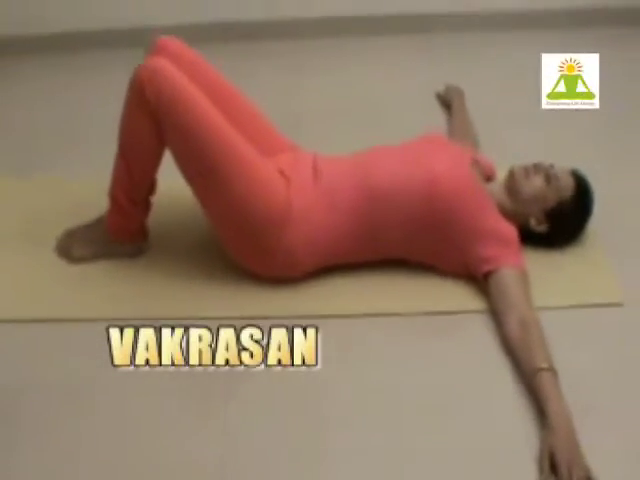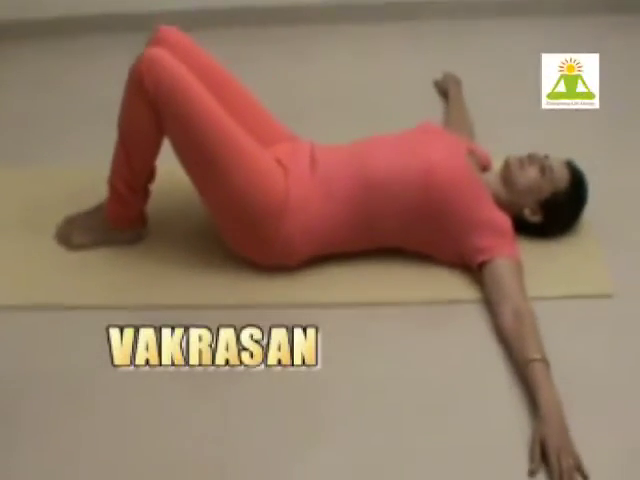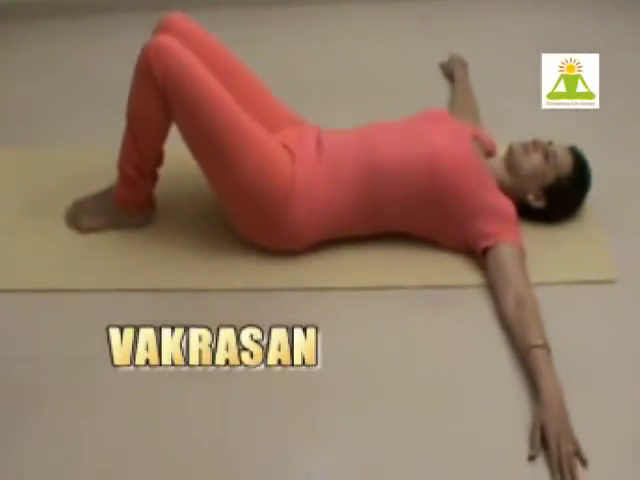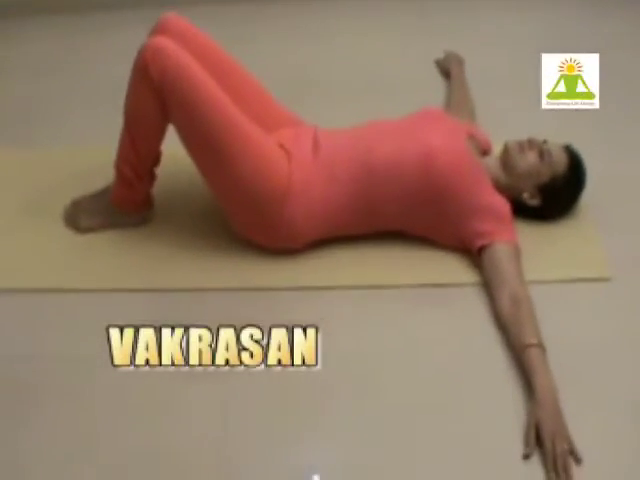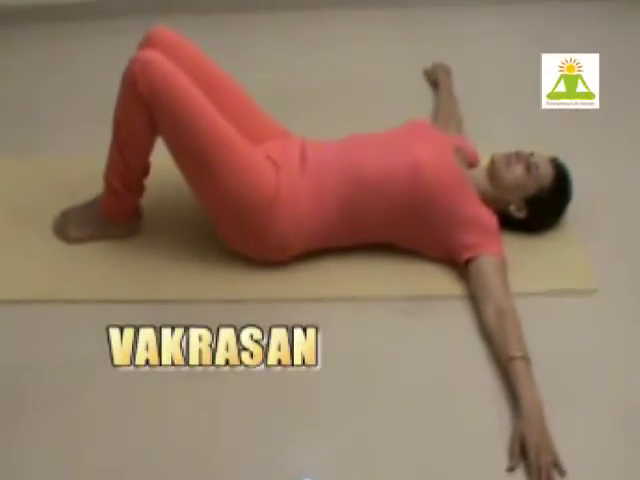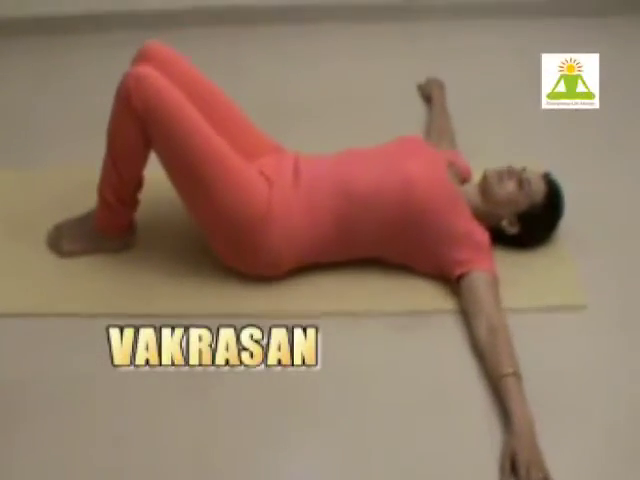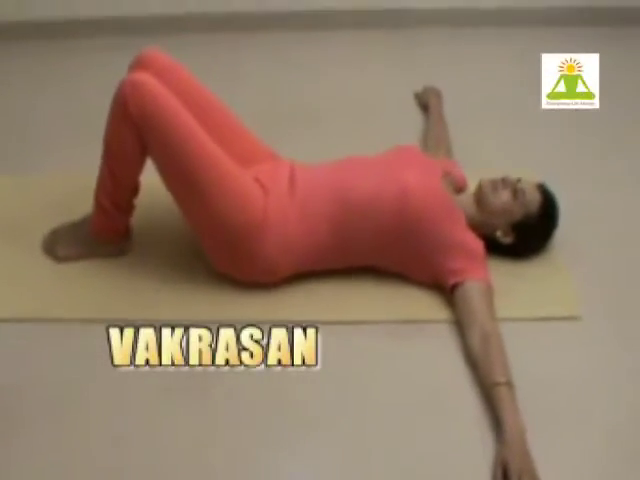
dt=0.1s
person 1, frame 1
left shoulder: (495, 238)
right shoulder: (474, 169)
left elbow: (519, 320)
right elbow: (460, 132)
left wrist: (558, 420)
right wrist: (456, 98)
left hip: (280, 226)
right hip: (294, 172)
left knee: (153, 79)
right knee: (166, 51)
left ankle: (121, 231)
right ankle: (126, 221)
person 1, frame 2
left shoulder: (490, 229)
right shoulder: (471, 159)
left elbow: (513, 309)
right elbow: (454, 126)
left wrist: (550, 411)
right wrist: (452, 87)
left hip: (275, 215)
right hip: (291, 161)
left knee: (152, 67)
right knee: (164, 41)
left ankle: (121, 218)
right ankle: (126, 208)
person 1, frame 3
left shoulder: (495, 215)
right shoulder: (476, 144)
left elbow: (516, 296)
right elbow: (461, 107)
left wrist: (550, 398)
right wrist: (459, 70)
left hip: (284, 200)
right hip: (298, 144)
left knee: (160, 56)
right knee: (172, 28)
left ankle: (129, 202)
right ankle: (135, 188)
person 1, frame 4
left shoulder: (490, 213)
right shoulder: (471, 140)
left elbow: (512, 295)
right elbow: (456, 104)
left wrist: (545, 396)
right wrist: (455, 68)
left hip: (282, 197)
right hip: (295, 143)
left knee: (157, 56)
right knee: (169, 29)
left ankle: (127, 201)
right ankle: (132, 187)
person 1, frame 5
left shoulder: (477, 226)
right shoulder: (458, 153)
left elbow: (497, 309)
right elbow: (445, 115)
left wrist: (530, 410)
right wrist: (443, 78)
left hip: (270, 210)
right hip: (283, 154)
left knee: (146, 70)
right knee: (158, 41)
left ankle: (116, 212)
right ankle: (120, 201)
person 1, frame 6
left shoulder: (468, 242)
right shoulder: (451, 167)
left elbow: (489, 322)
right elbow: (437, 127)
left wrist: (521, 422)
right wrist: (436, 93)
left hip: (262, 224)
right hip: (276, 171)
left knee: (140, 85)
right knee: (152, 57)
left ankle: (110, 226)
right ankle: (115, 216)
person 1, frame 7
left shoulder: (463, 252)
right shoulder: (447, 178)
left elbow: (482, 331)
right elbow: (435, 140)
left wrist: (513, 432)
right wrist: (433, 102)
left hip: (257, 232)
right hip: (272, 178)
left knee: (136, 92)
right knee: (149, 63)
left ankle: (106, 231)
right ankle: (110, 221)
